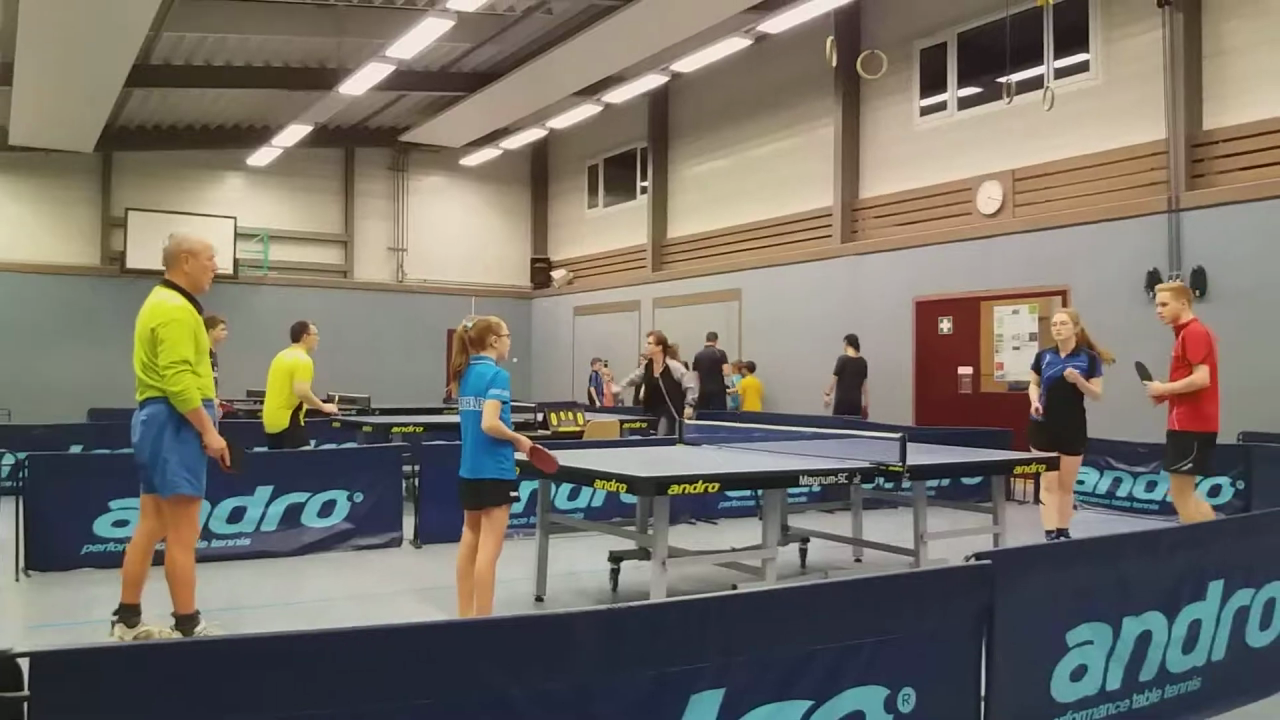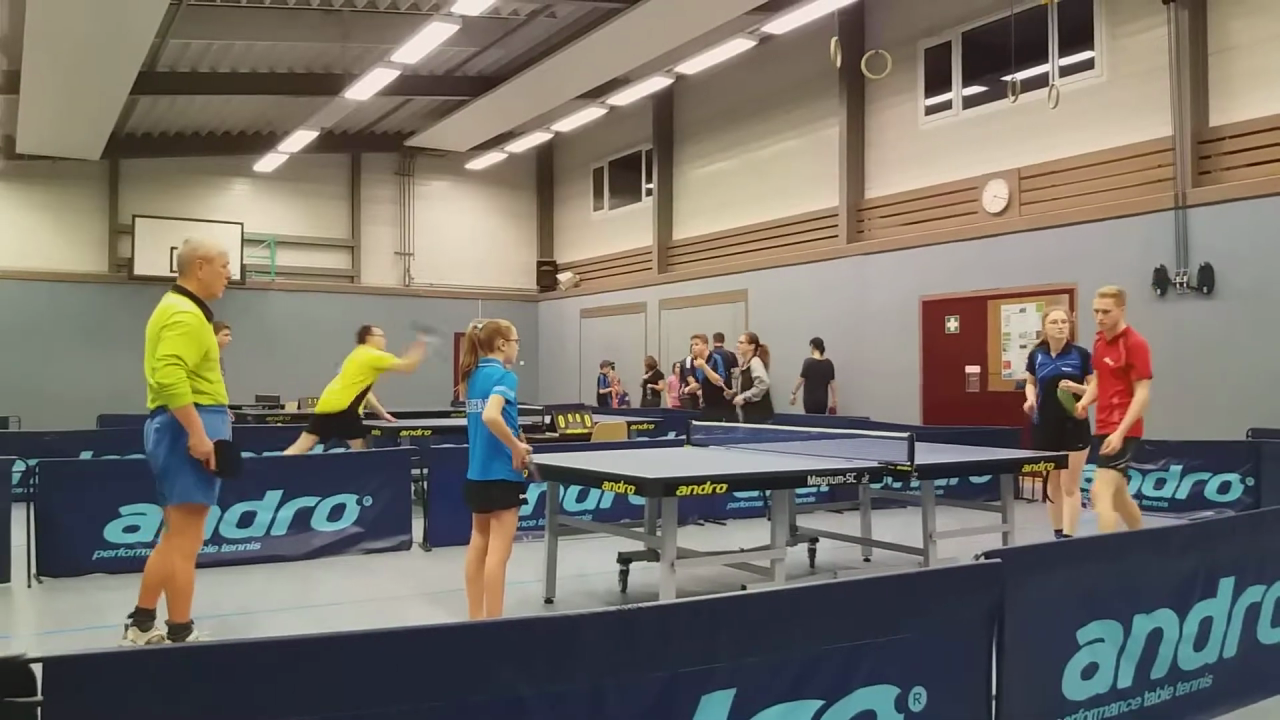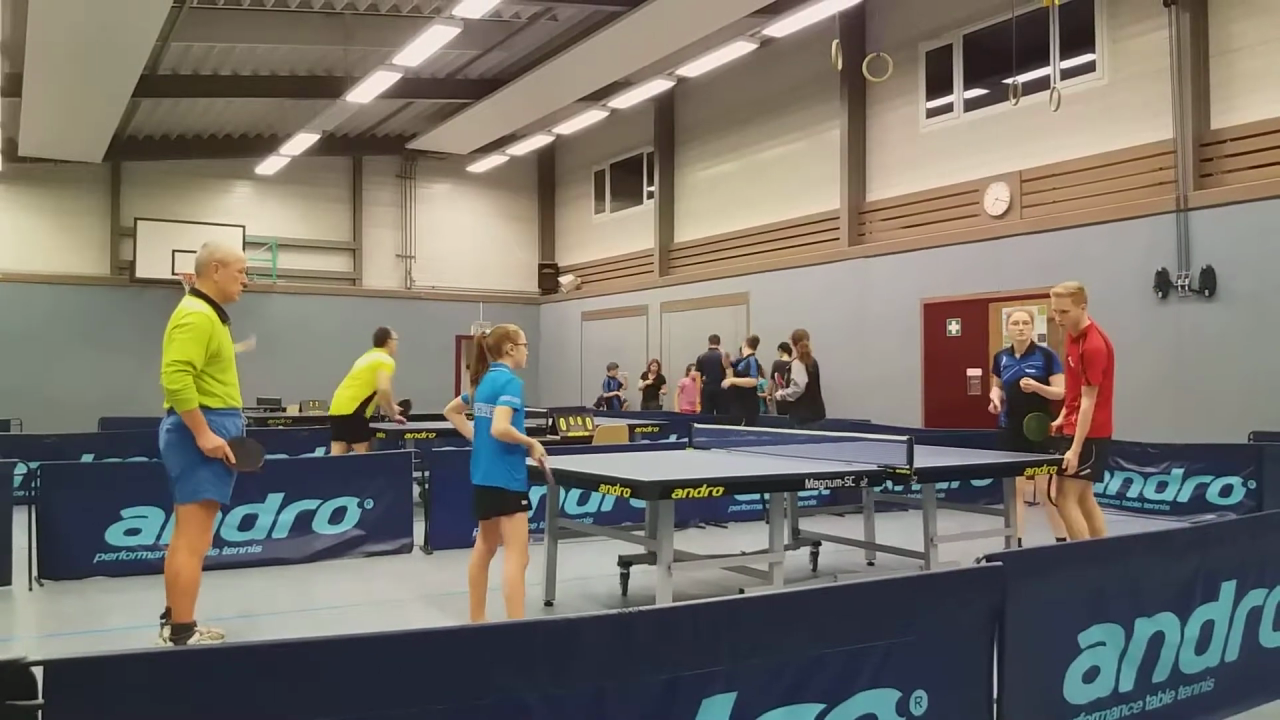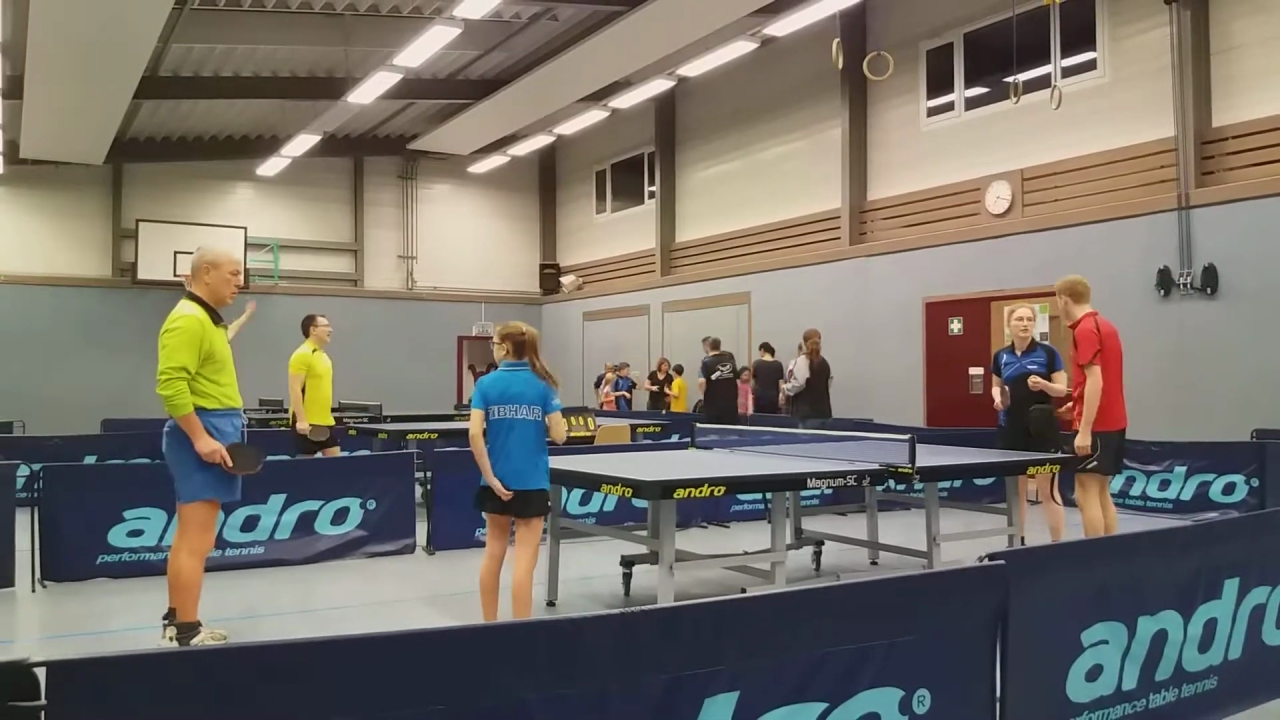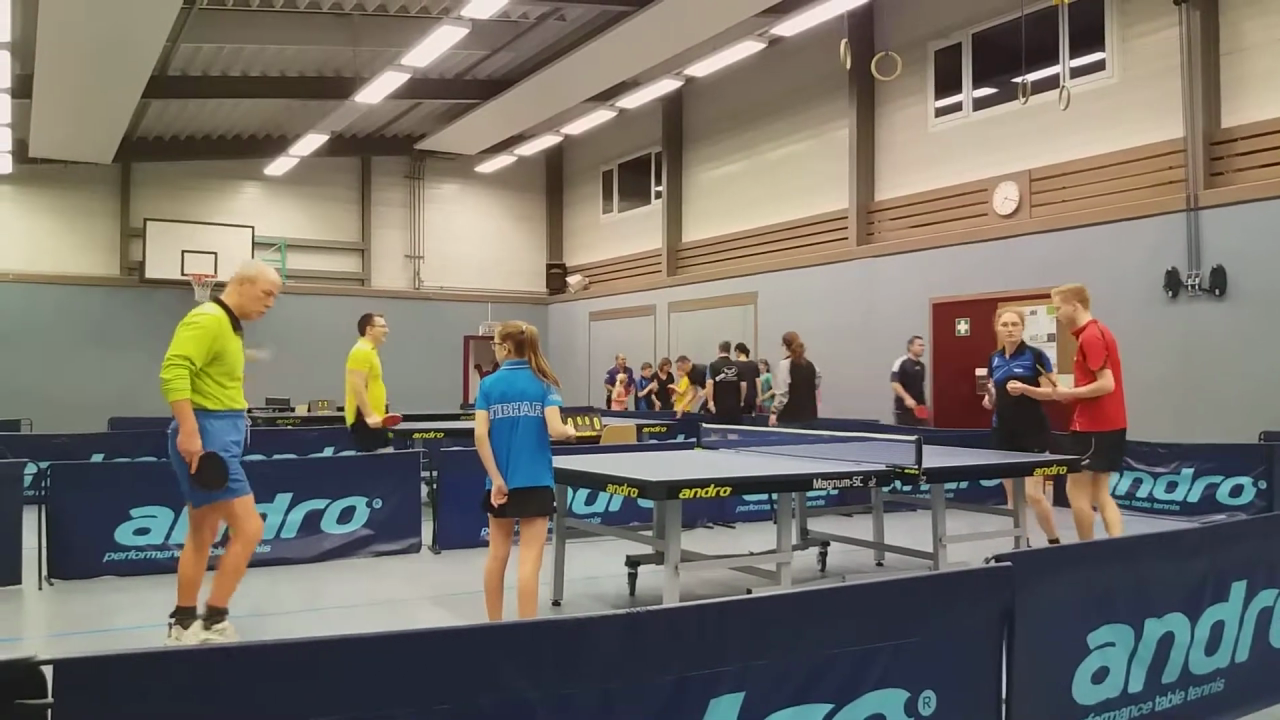
dt=1s
person 1, frame 1
left shoulder: (163, 301)
right shoulder: (175, 309)
right elbow: (178, 381)
left wrist: (204, 425)
right wrist: (209, 431)
left hip: (158, 420)
right hip: (176, 423)
left knee: (150, 527)
right knee: (183, 532)
left ankle: (126, 620)
right ankle: (187, 626)
person 1, frame 2
left shoulder: (177, 307)
right shoulder: (185, 315)
right elbow: (169, 376)
right wrist: (198, 434)
left hip: (181, 429)
right hip: (188, 430)
left knee: (174, 538)
right knee: (186, 543)
left ankle: (140, 625)
right ankle: (180, 635)
person 1, frame 3
left shoulder: (205, 313)
right shoulder: (197, 315)
right elbow: (175, 379)
right wrist: (203, 434)
left hip: (208, 429)
right hip: (202, 432)
left knee: (185, 536)
right knee: (195, 540)
left ankle: (173, 623)
right ankle: (181, 635)
person 1, frame 4
left shoulder: (206, 318)
right shoulder: (188, 319)
right elbow: (171, 385)
right wrist: (201, 439)
left hip: (212, 431)
right hip: (202, 433)
left knee: (188, 537)
right knee: (197, 540)
left ankle: (175, 623)
right ankle: (186, 633)
person 1, frame 5
left shoulder: (228, 324)
right shoulder: (208, 319)
right elbow: (173, 372)
right wrist: (188, 432)
left hip: (219, 434)
right hip: (206, 436)
left knee: (202, 537)
right knee: (248, 529)
left ankle: (184, 622)
right ankle: (212, 620)
person 2, frame 1
left shoulder: (465, 374)
right shoulder: (497, 375)
right elbow: (489, 424)
left wrist: (509, 438)
right wrist: (518, 439)
left hip: (469, 470)
right hip: (495, 471)
left knee: (469, 542)
right knee: (489, 548)
left ankle: (466, 614)
right ankle: (483, 618)
person 2, frame 2
left shoulder: (473, 376)
right shoulder: (504, 376)
right elbow: (491, 416)
right wrist: (516, 447)
left hip: (477, 473)
right hip: (502, 473)
left knee: (478, 545)
right knee: (498, 551)
left ankle: (476, 617)
right ankle: (493, 622)
person 2, frame 3
left shoulder: (483, 380)
right shoulder: (510, 382)
left elbow: (451, 412)
right elbow: (500, 429)
right wrist: (532, 445)
left hip: (483, 477)
right hip: (506, 479)
left knee: (484, 548)
right knee: (516, 558)
left ankle: (477, 621)
person 2, frame 4
left shoulder: (486, 383)
right shoulder: (543, 384)
left elbow: (475, 433)
right elbow: (559, 436)
left wrist: (490, 477)
left hip: (499, 480)
right hip: (531, 482)
left knee: (494, 553)
right knee: (524, 560)
left ankle: (489, 624)
person 2, frame 5
left shoulder: (488, 384)
right shoulder: (543, 383)
left elbow: (480, 435)
right elbow: (554, 430)
left wrist: (496, 478)
right wrist: (569, 430)
left hip: (501, 481)
right hip: (535, 481)
left knee: (497, 554)
right knee: (529, 559)
left ankle: (494, 625)
person 3, frame 1
left shoulder: (1193, 333)
right shoulder: (1195, 332)
left elbow: (1202, 379)
left wrist: (1163, 389)
right wrist: (1168, 395)
left hip: (1188, 424)
right hip: (1201, 423)
left knee: (1180, 494)
right knee: (1184, 493)
person 3, frame 2
left shoulder: (1135, 344)
right shoulder: (1099, 341)
left elbow: (1142, 394)
left wrist: (1120, 433)
left hip: (1120, 433)
right hip: (1104, 429)
left knee: (1100, 494)
right knee: (1118, 493)
person 3, frame 3
left shoulder: (1094, 345)
right shoulder: (1074, 335)
left elbow: (1088, 402)
left wrist: (1075, 449)
right wrist: (1063, 417)
left hip: (1088, 434)
right hip: (1075, 428)
left knee: (1065, 499)
right knee: (1084, 498)
person 3, frame 4
left shoulder: (1084, 330)
right shoulder: (1104, 326)
left elbow: (1095, 382)
left wrist: (1084, 430)
right wrist: (1077, 404)
left hip: (1096, 426)
right hip: (1113, 423)
left knee: (1086, 496)
right knee: (1101, 494)
person 3, frame 5
left shoulder: (1090, 337)
right shoulder: (1097, 332)
left elbow: (1107, 385)
left wrist: (1067, 394)
right wrist: (1068, 392)
left hip: (1093, 426)
right hip: (1112, 424)
left knee: (1076, 491)
right knee: (1100, 493)
person 4, frame 1
left shoulder: (1089, 358)
right shoulder: (1043, 356)
left elbow: (1097, 394)
right elbow: (1033, 385)
left wrist: (1078, 380)
right wrist: (1034, 401)
left hip: (1073, 427)
right hip: (1044, 426)
left knee: (1067, 485)
right knee: (1049, 483)
left ankle: (1063, 532)
right ankle: (1050, 534)
person 4, frame 2
left shoulder: (1081, 355)
right shoulder: (1036, 355)
left elbow: (1094, 389)
left wrist: (1076, 388)
right wrist: (1030, 400)
left hip: (1074, 427)
right hip: (1044, 426)
left knee: (1069, 486)
right knee: (1052, 485)
left ankle: (1068, 537)
right ankle: (1058, 533)
person 4, frame 3
left shoulder: (1046, 356)
right shoulder: (1000, 358)
left elbow: (1060, 392)
left wrist: (1036, 387)
right wrist: (995, 399)
right hip: (1011, 430)
left knee: (1047, 490)
right knee: (1015, 490)
left ankle: (1061, 541)
right ankle: (1016, 543)
person 4, frame 4
left shoulder: (1048, 353)
right shoulder: (1000, 357)
left elbow: (1062, 389)
left wrist: (1043, 385)
right wrist: (998, 398)
left hip: (1042, 429)
right hip: (1011, 430)
left knee: (1047, 490)
right knee: (1016, 490)
left ankle: (1057, 543)
right ankle: (1018, 542)
person 4, frame 5
left shoulder: (1036, 356)
right shoulder: (994, 359)
left elbow: (1050, 392)
left wrist: (1024, 389)
right wrist: (989, 398)
left hip: (1032, 431)
right hip: (1004, 432)
left knee: (1033, 493)
right knee: (1012, 493)
left ankle: (1054, 542)
